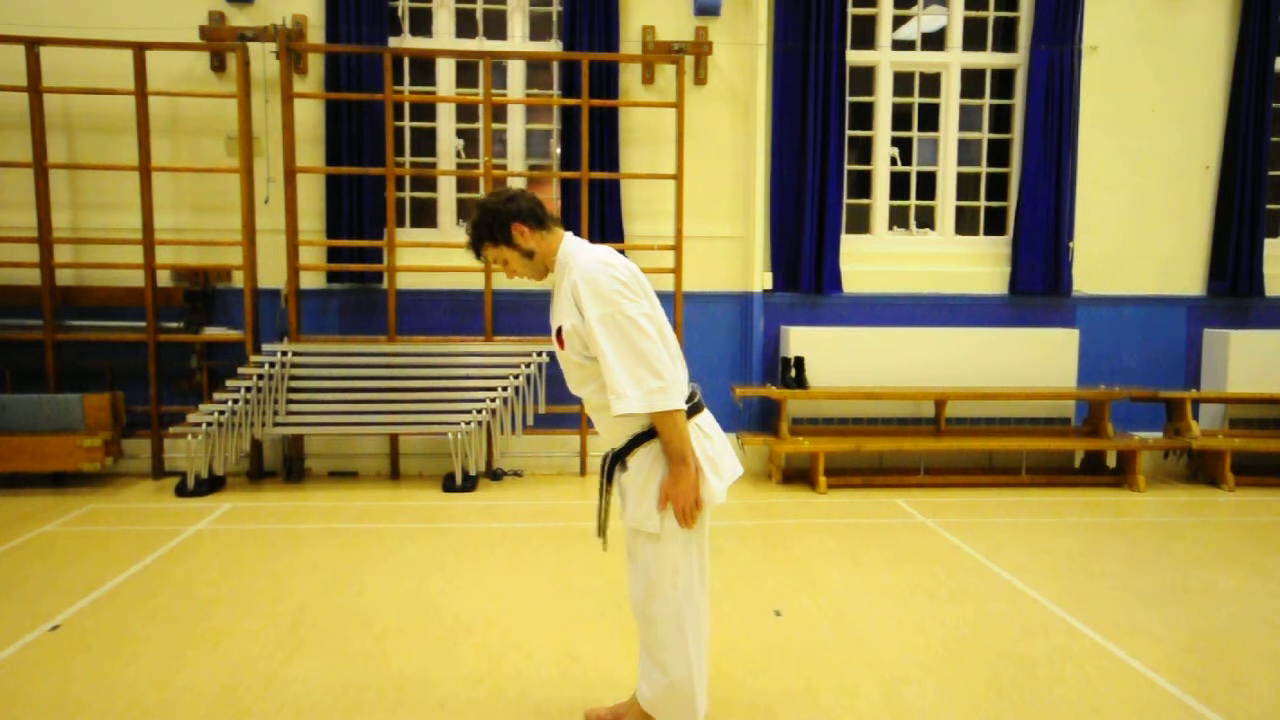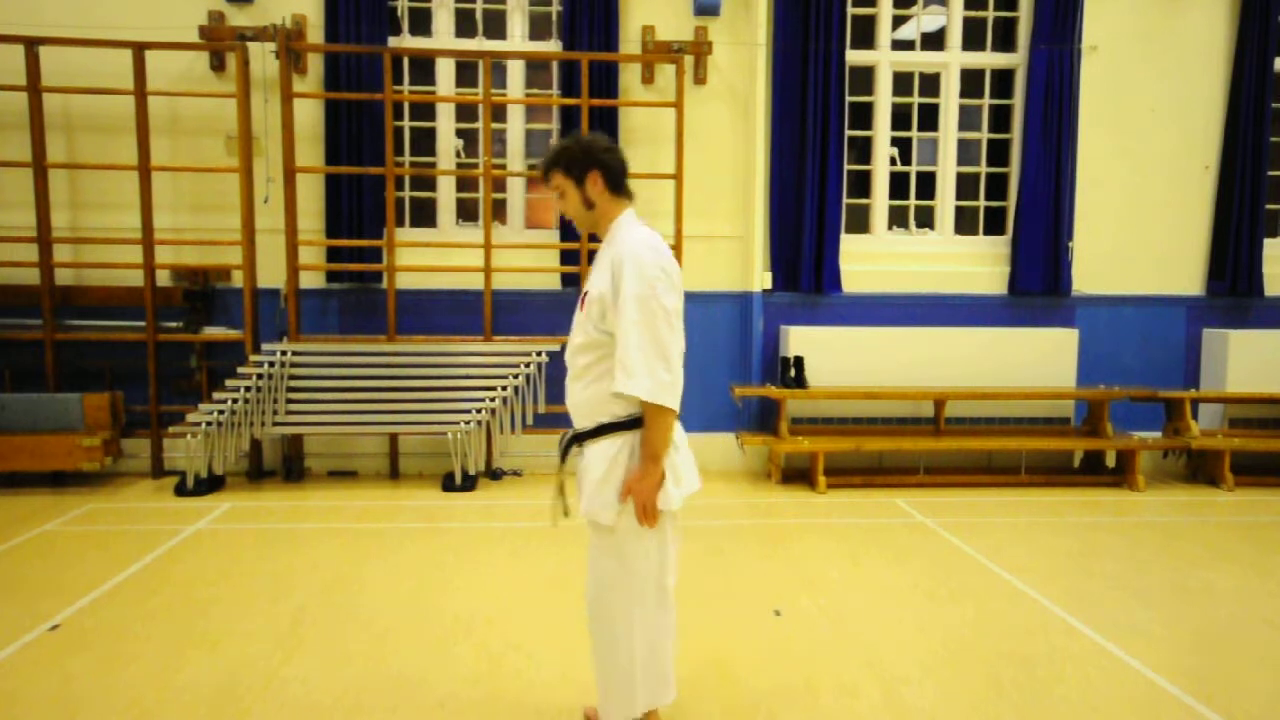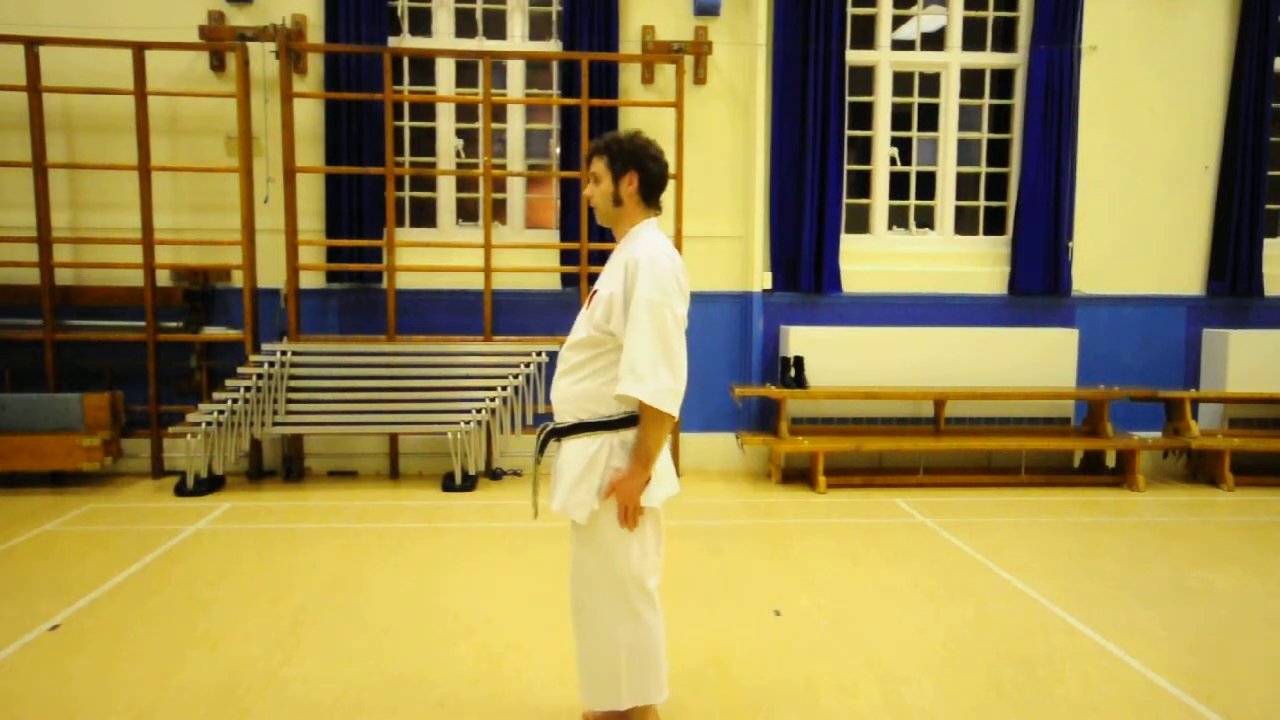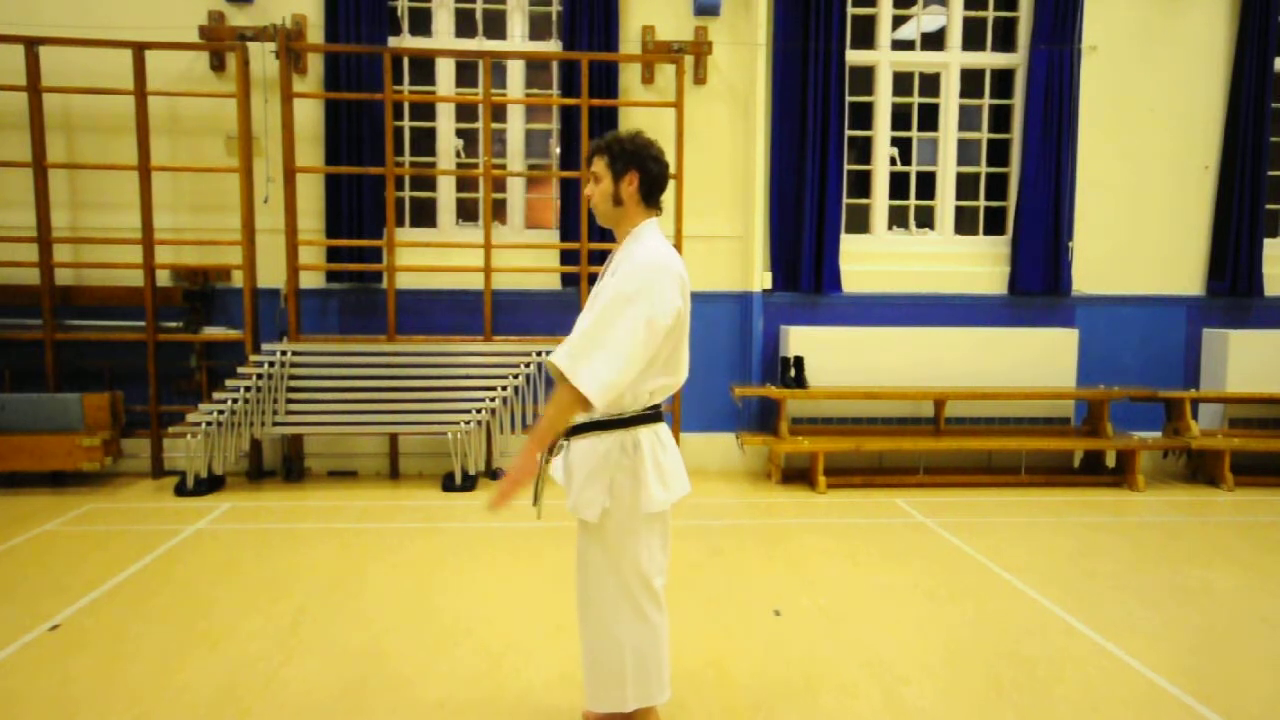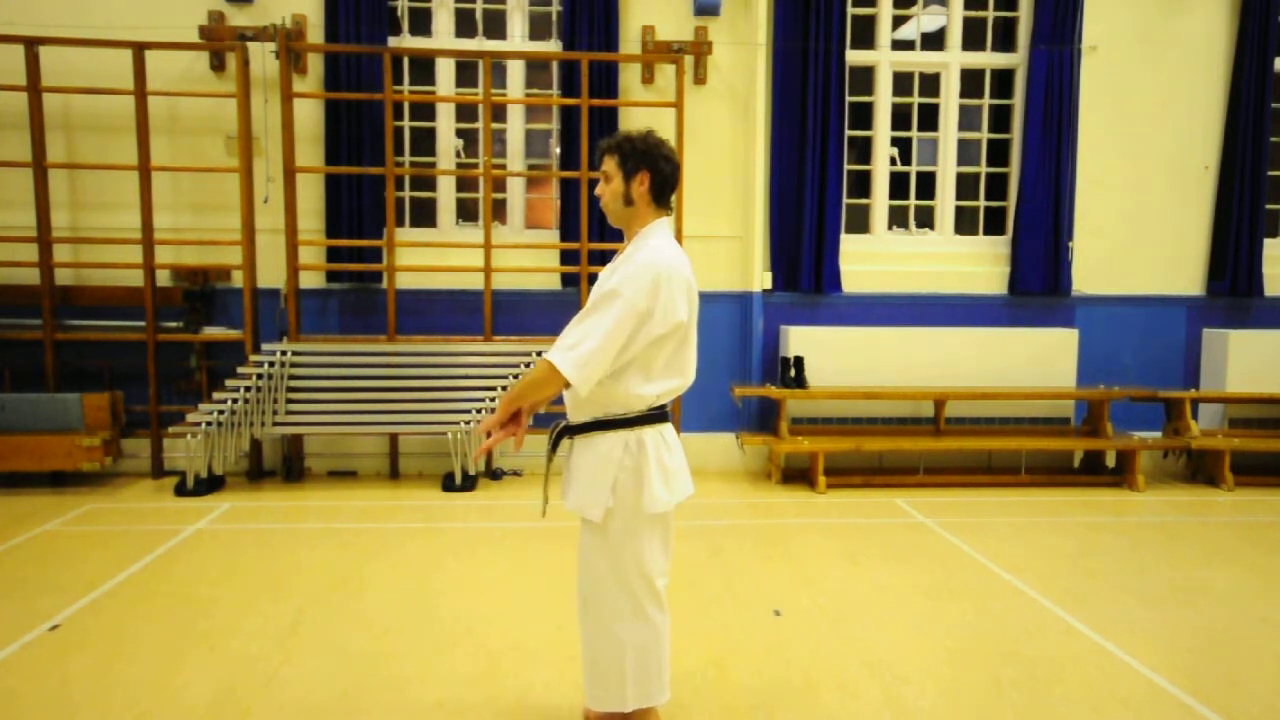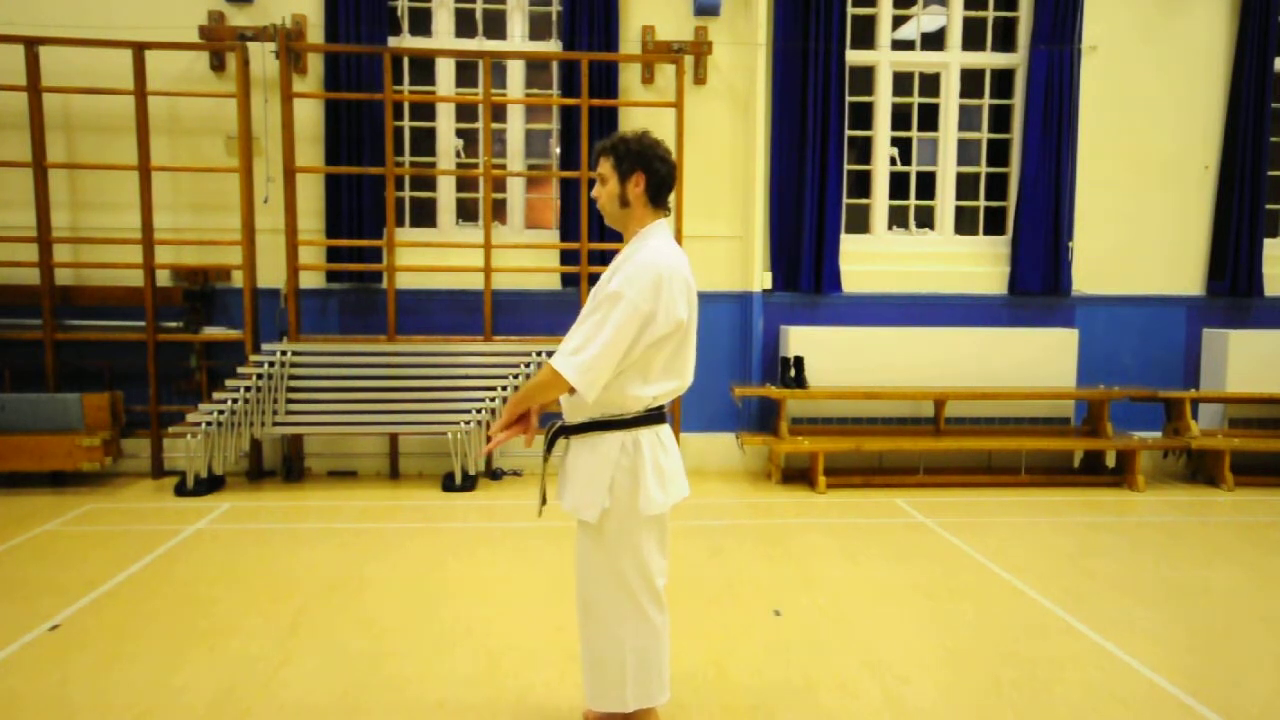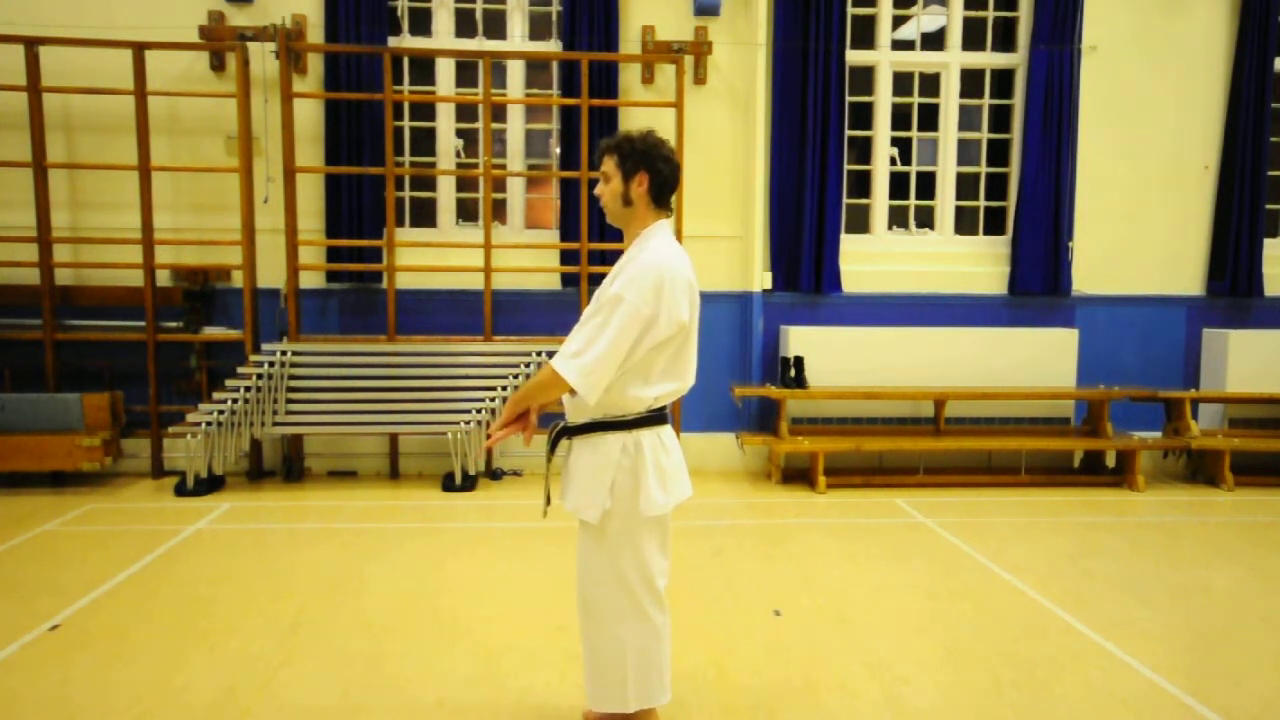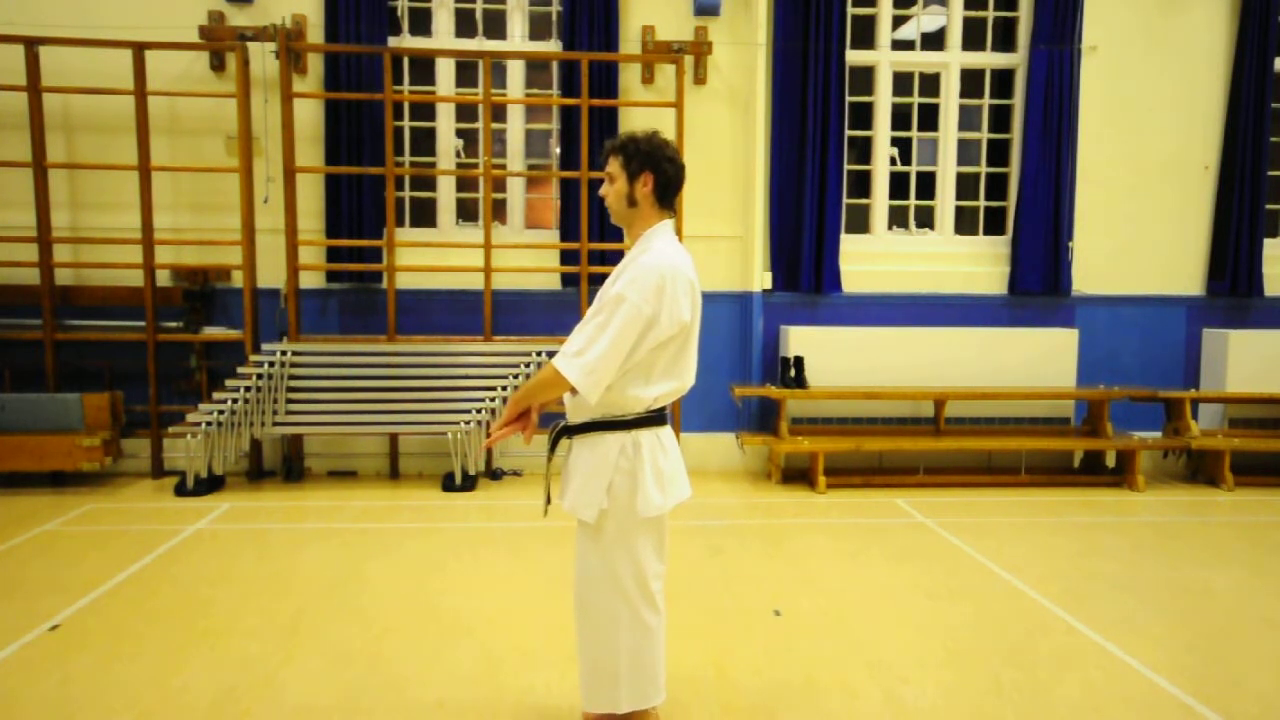
dt=0.5s
person 1, frame 1
left shoulder: (594, 273)
right shoulder: (572, 278)
left elbow: (653, 379)
left wrist: (682, 466)
left hip: (669, 454)
right hip: (643, 454)
left knee: (669, 594)
right knee: (652, 590)
person 1, frame 2
left shoulder: (639, 253)
right shoulder: (615, 251)
left elbow: (658, 376)
left wrist: (650, 466)
left hip: (631, 454)
right hip: (615, 450)
left knee: (626, 591)
right knee: (628, 586)
person 1, frame 3
left shoulder: (650, 260)
right shoulder: (628, 256)
left elbow: (658, 381)
left wrist: (640, 470)
left hip: (614, 455)
right hip: (597, 451)
left knee: (619, 589)
right knee: (605, 587)
person 1, frame 4
left shoulder: (649, 262)
right shoulder: (634, 257)
left elbow: (595, 370)
right elbow: (589, 361)
left wrist: (533, 447)
right wrist: (548, 438)
left hip: (623, 452)
right hip: (608, 448)
left knee: (625, 590)
right knee: (611, 587)
person 1, frame 5
left shoulder: (653, 264)
right shoulder: (642, 258)
left elbow: (576, 356)
right elbow: (588, 354)
left wrist: (509, 402)
right wrist: (527, 406)
left hip: (628, 454)
right hip: (618, 448)
left knee: (627, 592)
right knee: (616, 589)
person 1, frame 6
left shoulder: (652, 264)
right shoulder: (643, 258)
left elbow: (580, 362)
right elbow: (592, 358)
left wrist: (518, 403)
right wrist: (535, 404)
left hip: (624, 453)
right hip: (617, 448)
left knee: (626, 592)
right knee: (617, 589)
person 1, frame 7
left shoulder: (653, 266)
right shoulder: (647, 259)
left elbow: (581, 363)
right elbow: (597, 358)
left wrist: (520, 401)
right wrist: (536, 402)
left hip: (625, 455)
right hip: (620, 449)
left knee: (627, 592)
right knee: (619, 588)
person 1, frame 8
left shoulder: (656, 266)
right shoulder: (649, 259)
left elbow: (583, 364)
right elbow: (594, 357)
left wrist: (520, 400)
right wrist: (535, 402)
left hip: (624, 454)
right hip: (619, 449)
left knee: (623, 589)
right knee: (616, 585)
